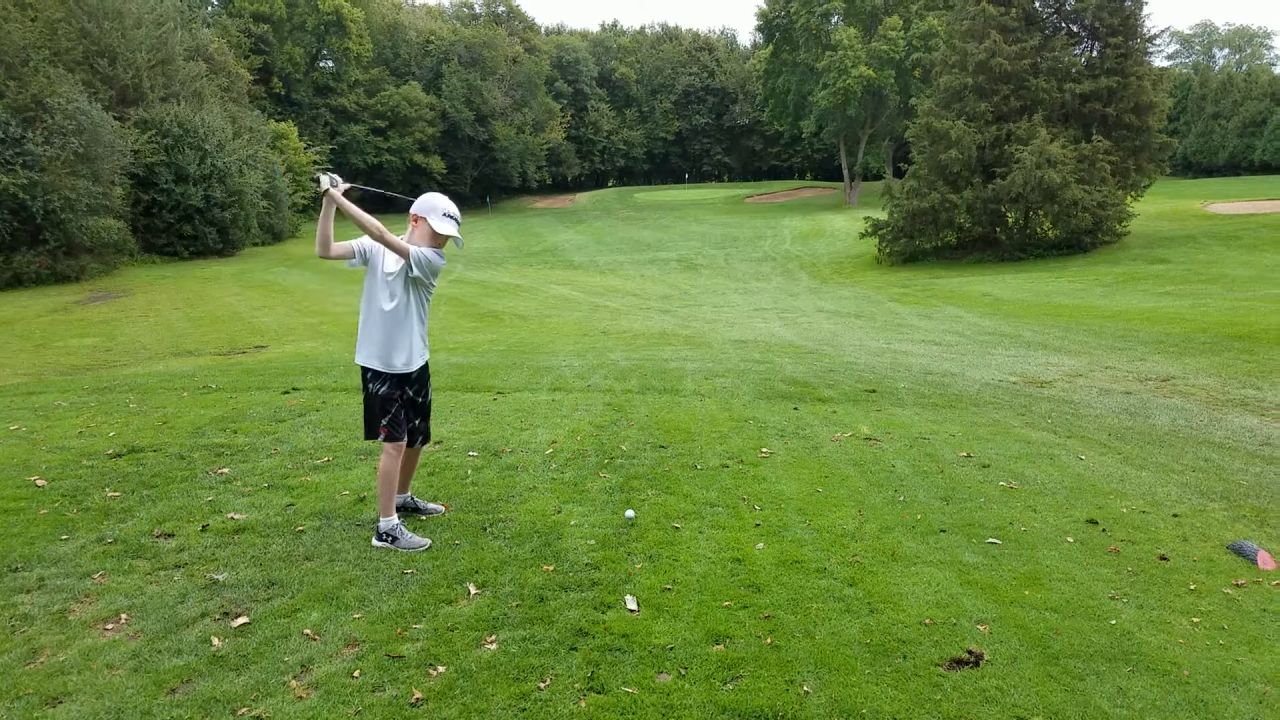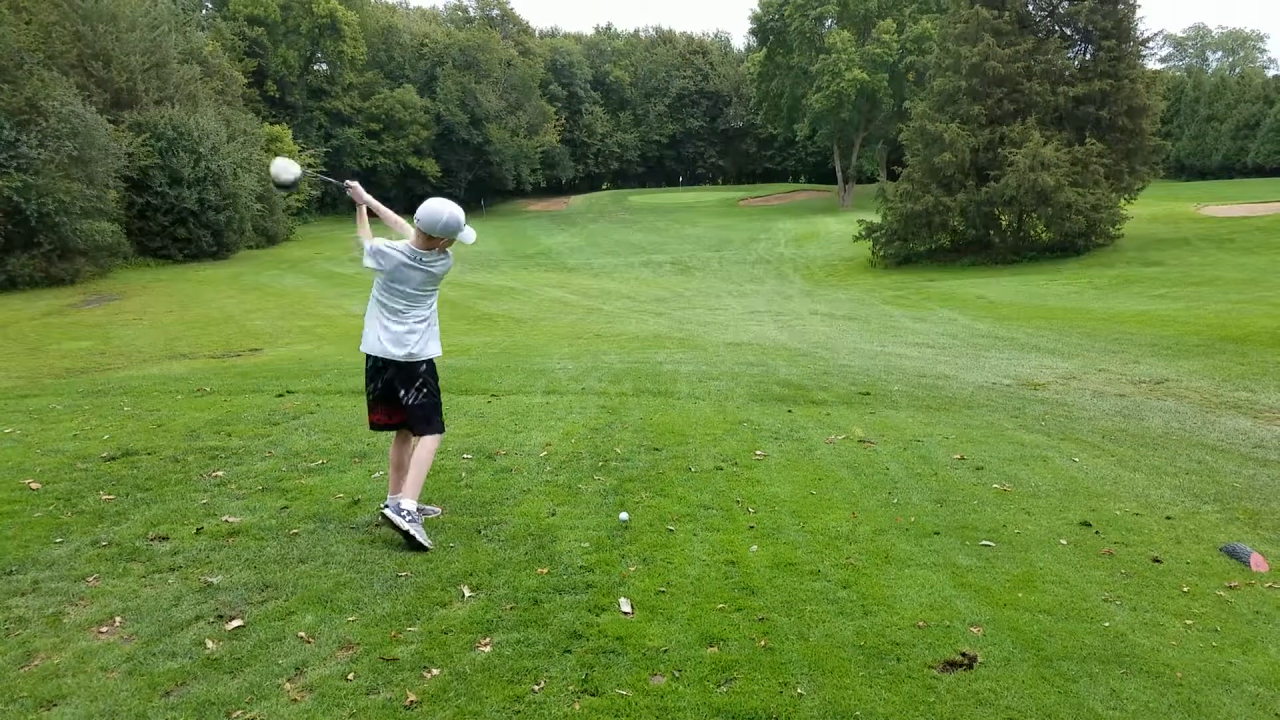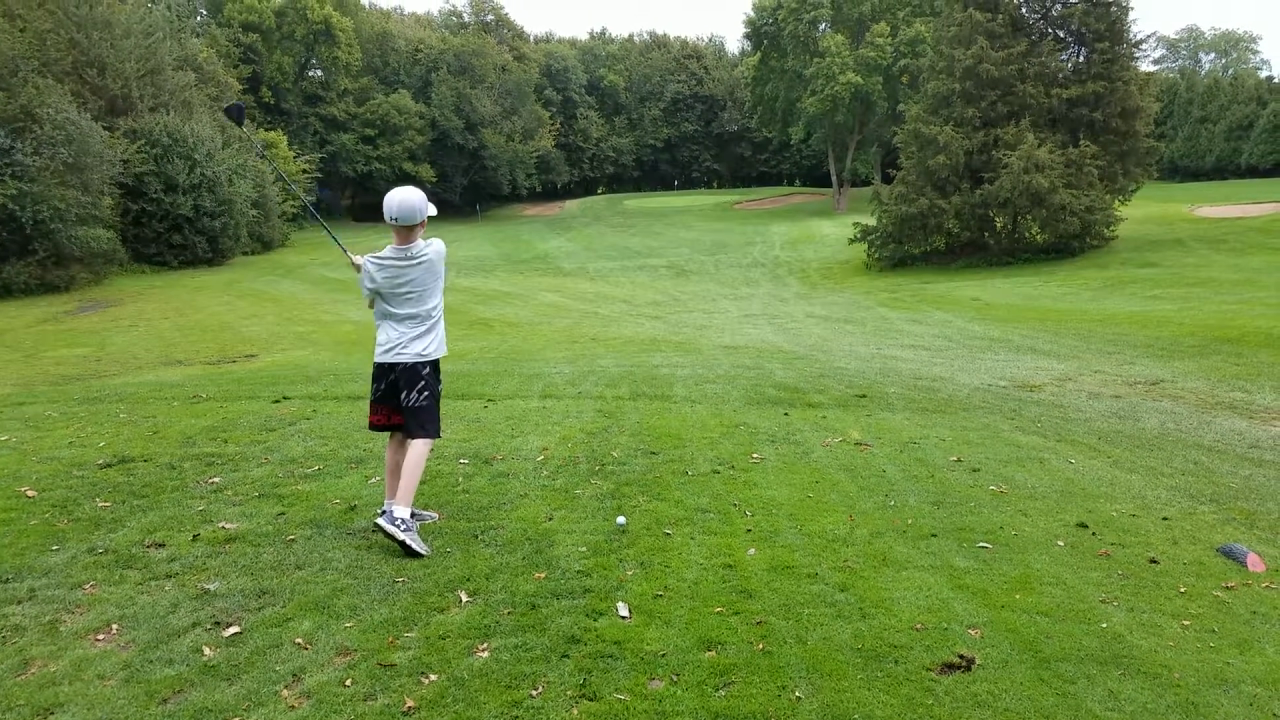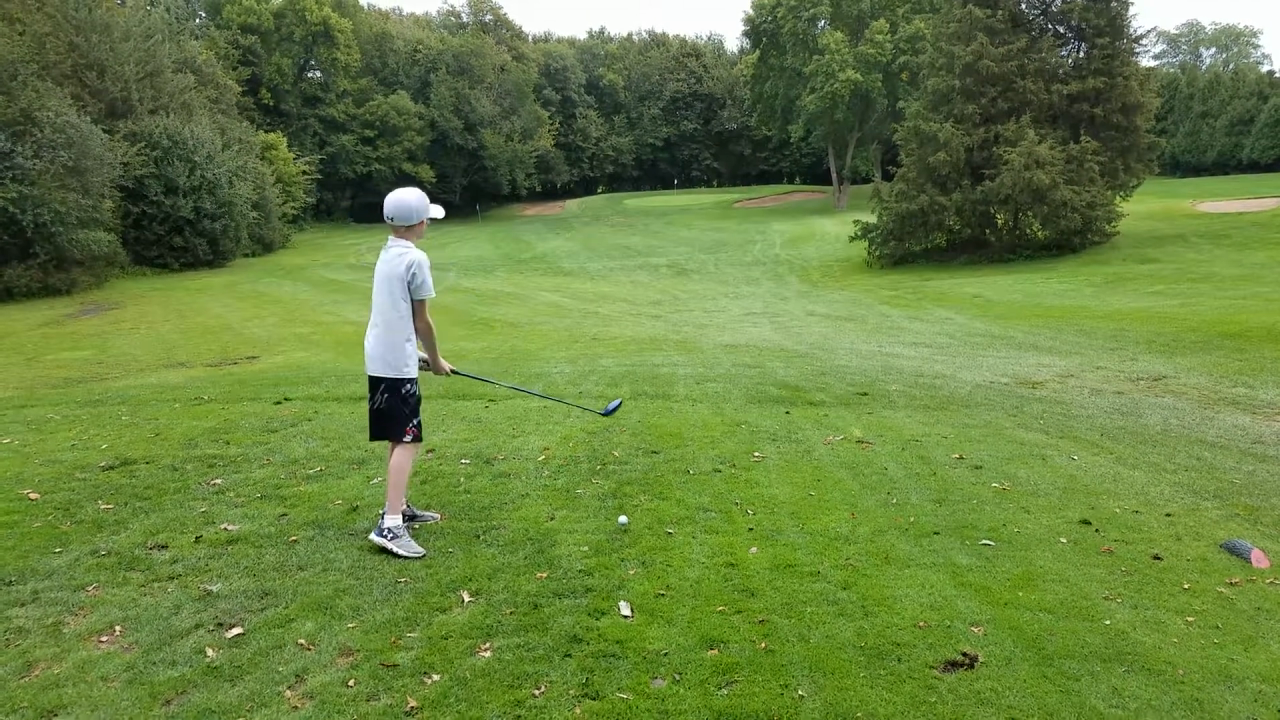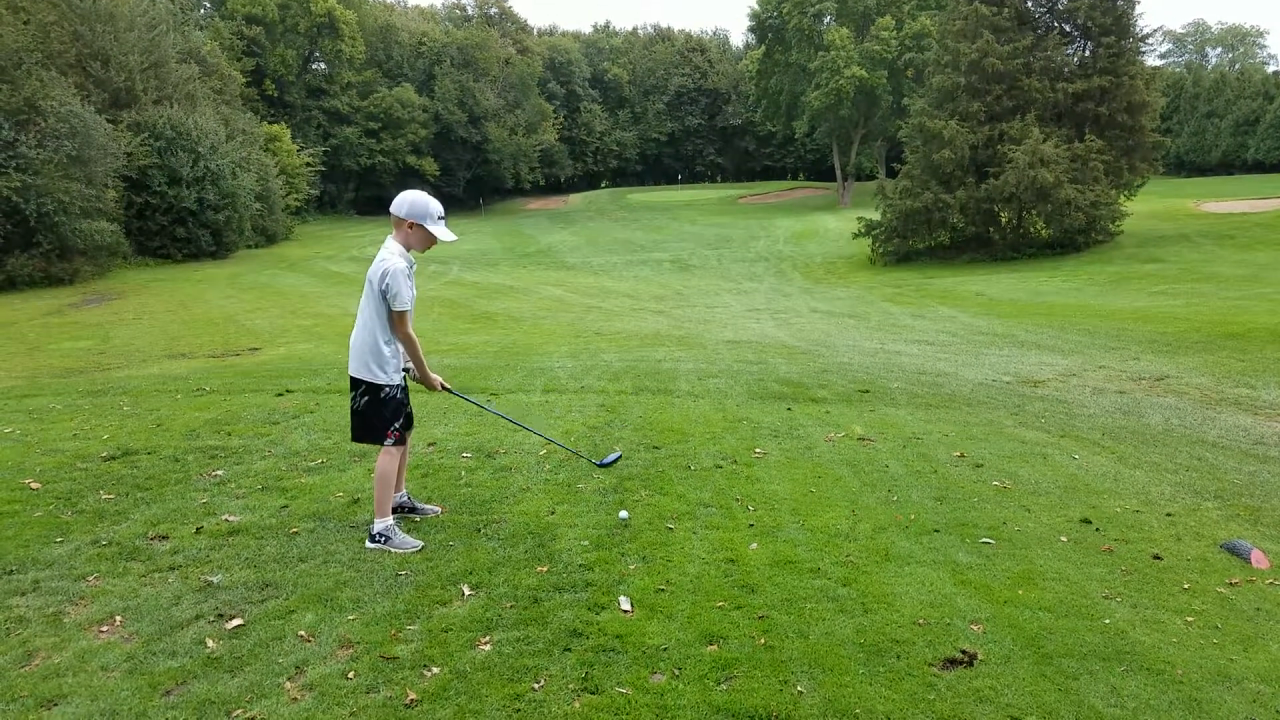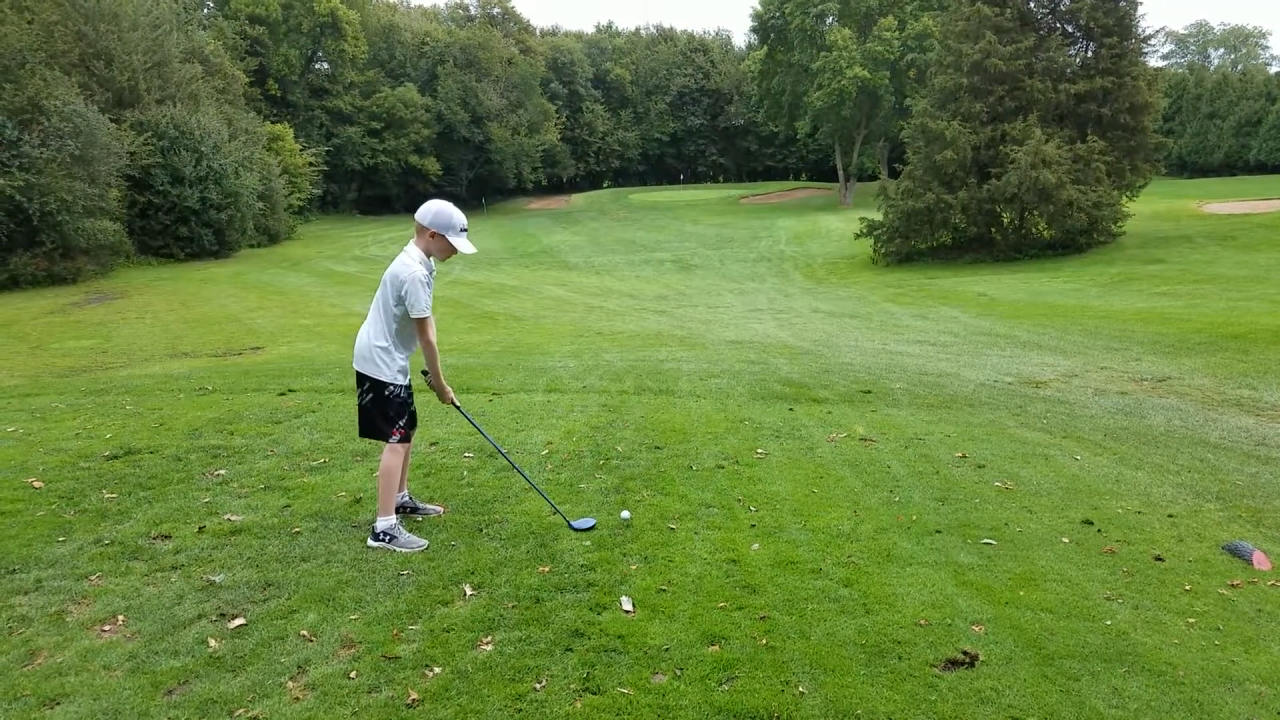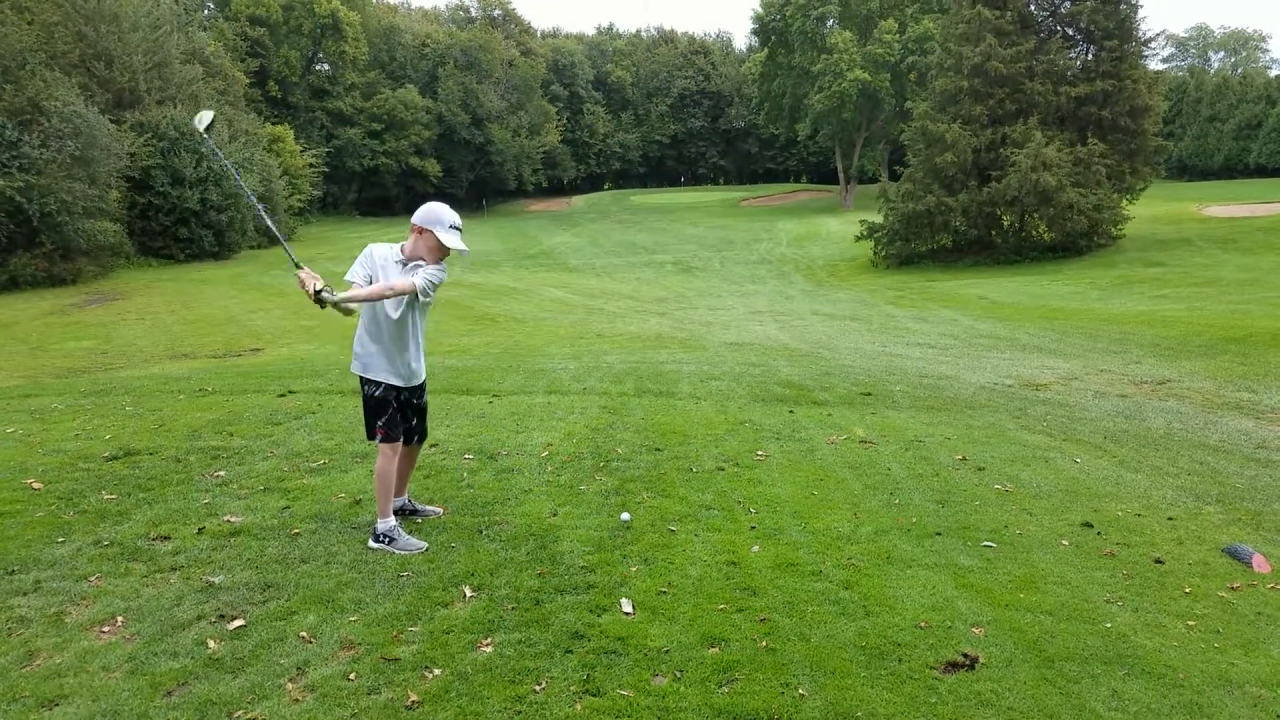
dt=0.7s
person 1, frame 1
left shoulder: (432, 261)
right shoulder: (375, 250)
left elbow: (381, 233)
right elbow: (324, 250)
left wrist: (338, 197)
right wrist: (329, 200)
left hip: (413, 364)
right hip: (379, 364)
left knee: (416, 440)
right knee: (395, 443)
left ankle: (401, 498)
right ankle: (387, 527)
person 1, frame 2
left shoulder: (383, 252)
right shoulder: (441, 262)
left elbow: (364, 233)
right elbow: (411, 234)
left wrist: (361, 201)
right wrist: (370, 200)
left hip: (377, 354)
right hip: (415, 358)
left knee: (404, 430)
right knee: (429, 433)
left ankle: (397, 500)
right ankle: (406, 508)
person 1, frame 3
left shoulder: (373, 267)
right shoulder: (436, 251)
left hip: (386, 358)
right hip: (422, 359)
left knee: (399, 433)
right knee: (422, 436)
left ankle: (393, 505)
right ankle: (398, 515)
person 1, frame 4
left shoulder: (388, 255)
right shoulder: (416, 259)
right elbow: (421, 321)
left wrist: (418, 354)
right wrist: (435, 359)
left hip: (383, 359)
right hip: (397, 364)
left knee: (400, 437)
right knee: (407, 441)
left ankle: (398, 506)
right ankle: (390, 526)
person 1, frame 5
left shoulder: (396, 258)
right shoulder: (395, 267)
right elbow: (403, 331)
left wrist: (410, 364)
right wrist: (424, 373)
left hip: (387, 362)
right hip: (377, 367)
left knee: (403, 431)
right knee: (392, 442)
left ankle: (398, 498)
right ankle: (381, 529)
person 1, frame 6
left shoulder: (422, 263)
right shoulder: (413, 273)
left elbow: (427, 321)
right elbow: (425, 335)
left wrist: (435, 373)
right wrist: (439, 383)
left hip: (392, 360)
right hip: (381, 363)
left knee: (407, 431)
right knee: (397, 439)
left ankle: (400, 498)
right ankle: (384, 527)
person 1, frame 7
left shoulder: (434, 272)
right shoulder: (375, 253)
left elbow: (392, 290)
right elbow: (352, 296)
left wrist: (335, 297)
right wrist: (325, 291)
left hip: (411, 370)
right hip: (376, 368)
left knee: (414, 440)
right knee: (390, 443)
left ankle: (399, 500)
right ankle: (384, 528)
